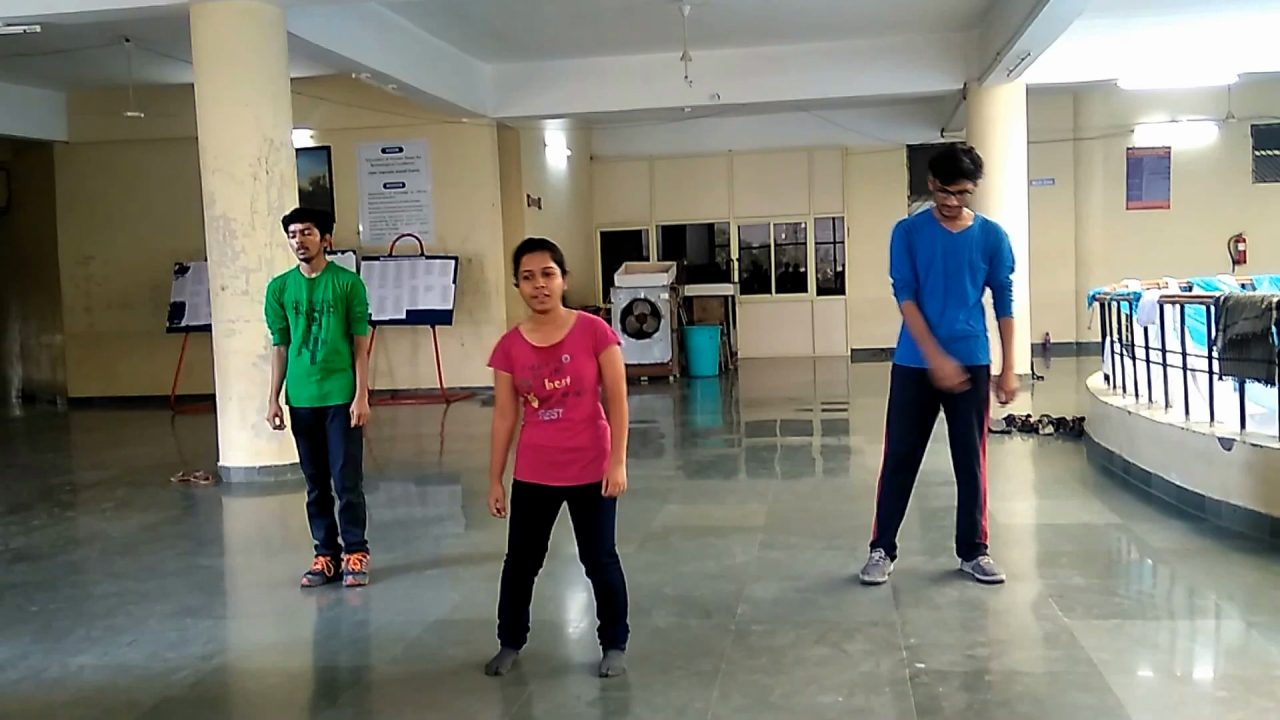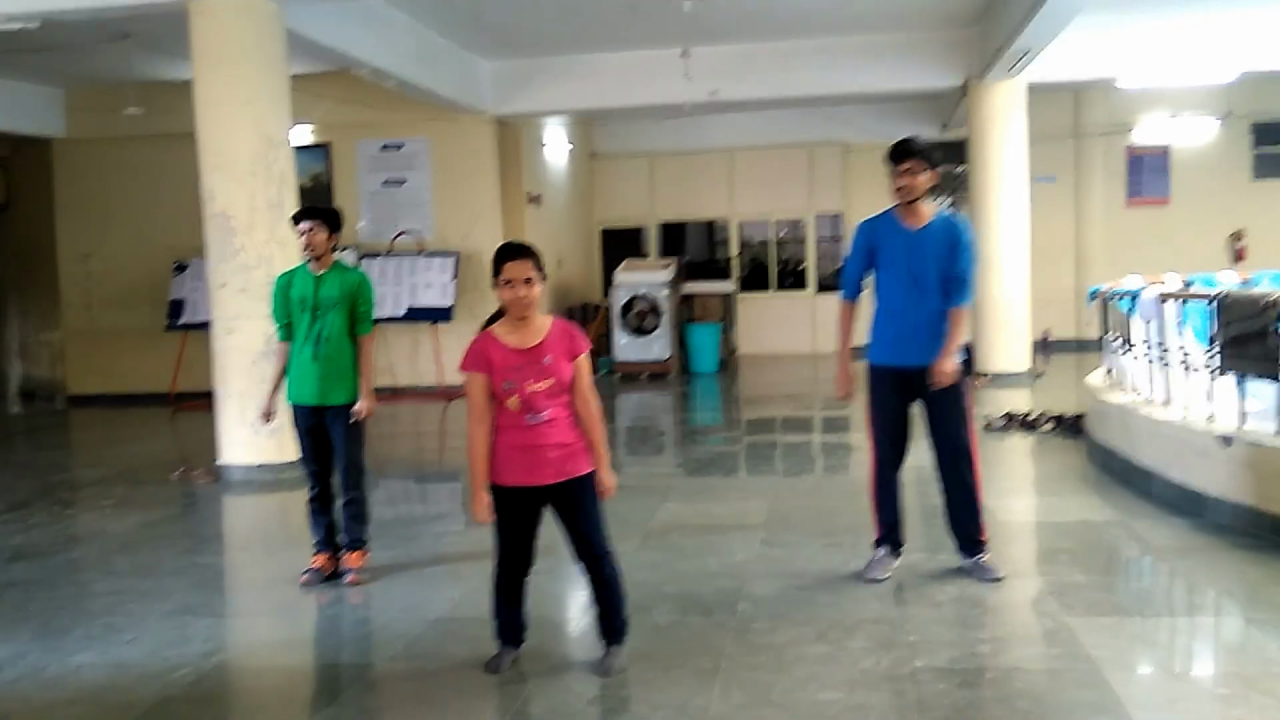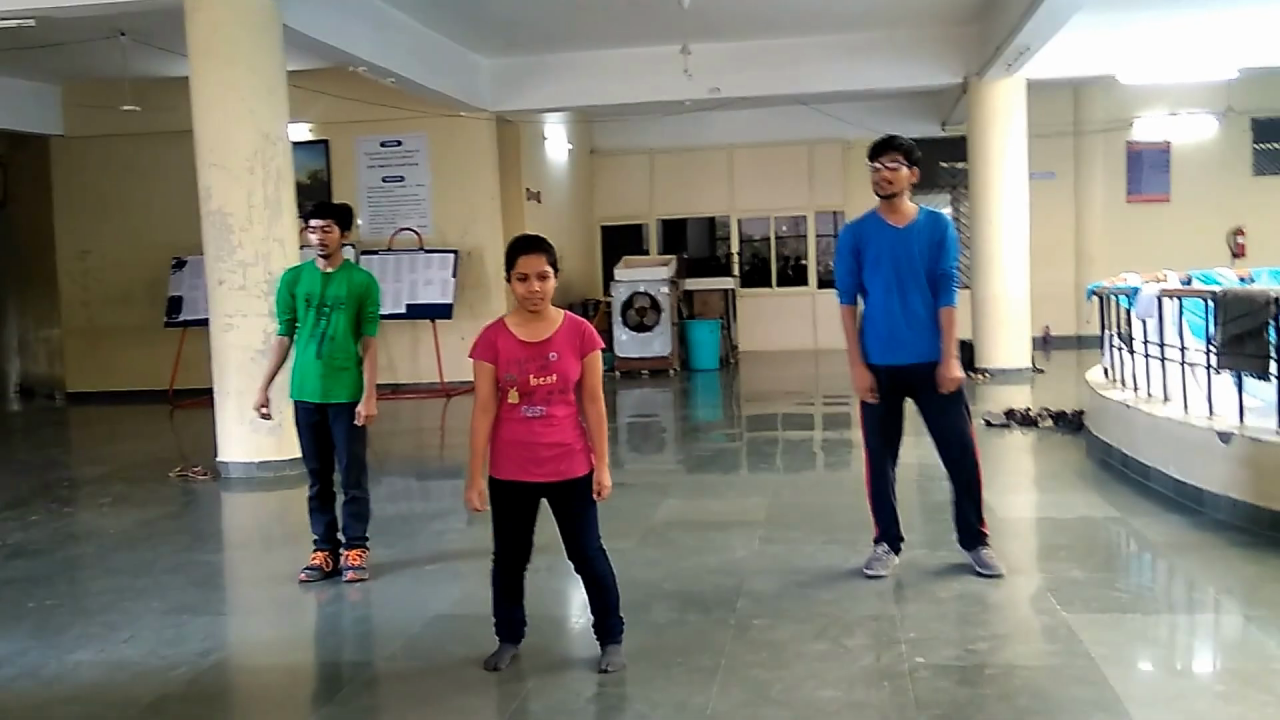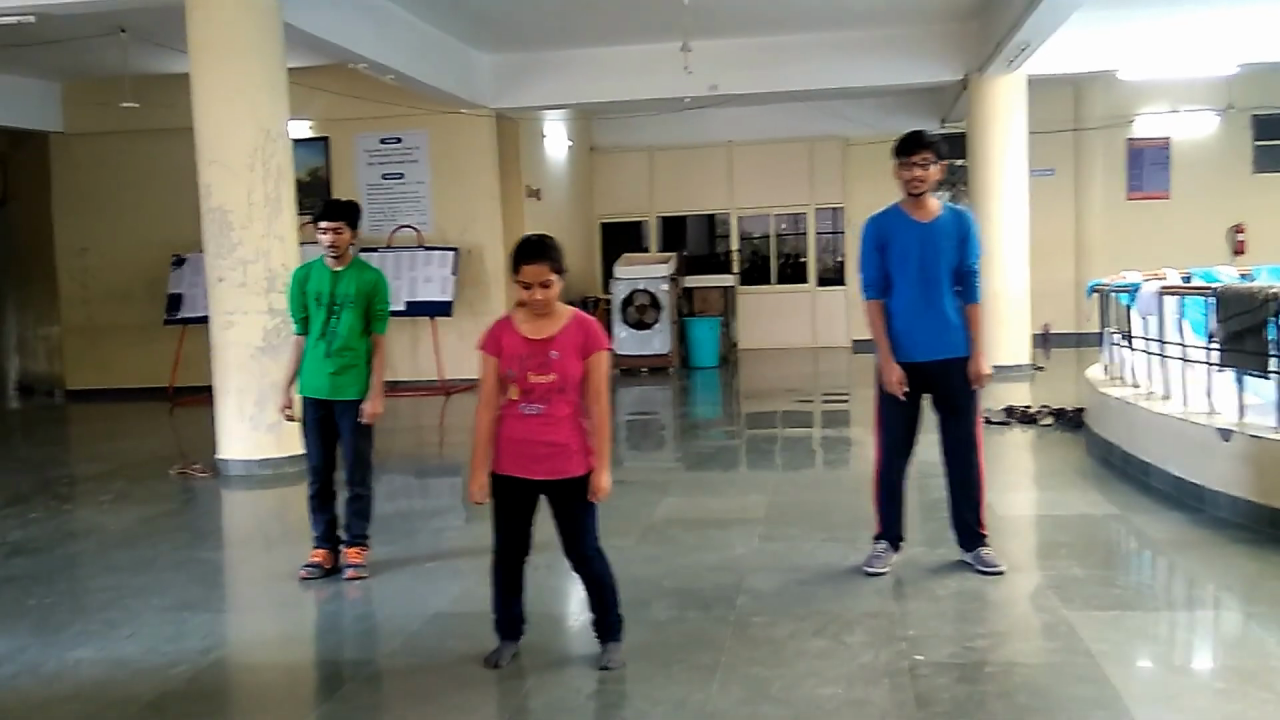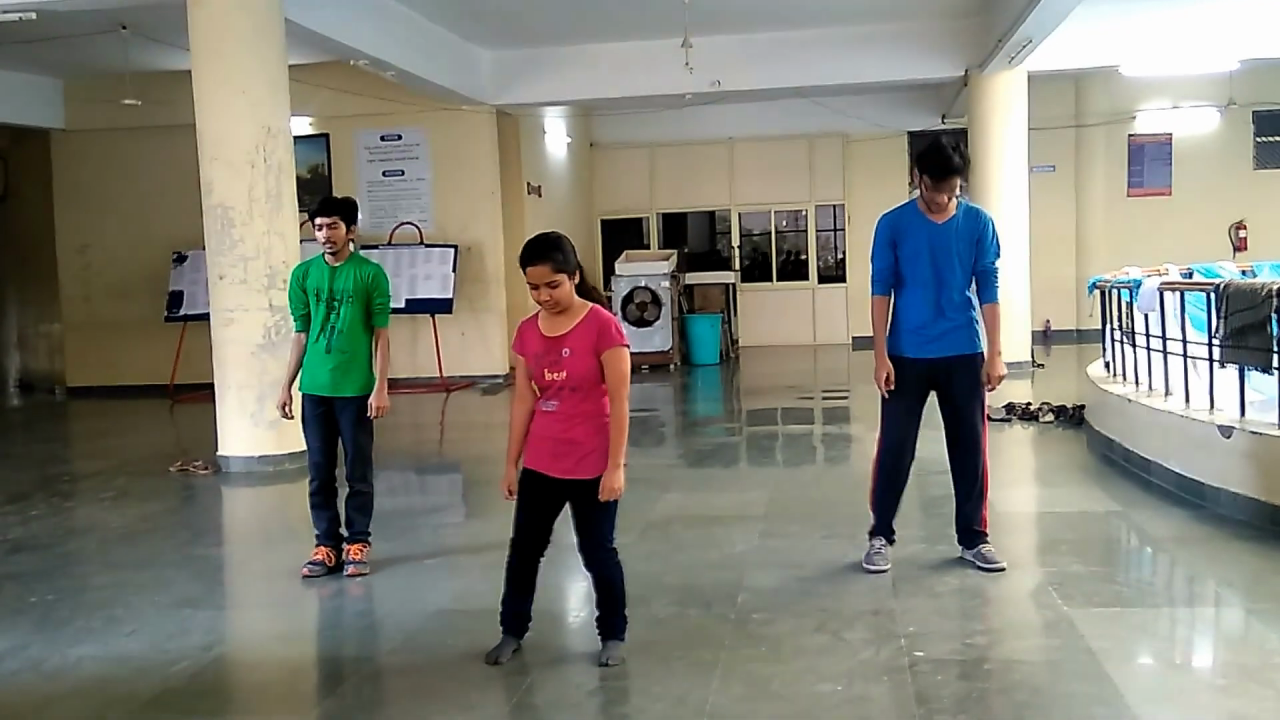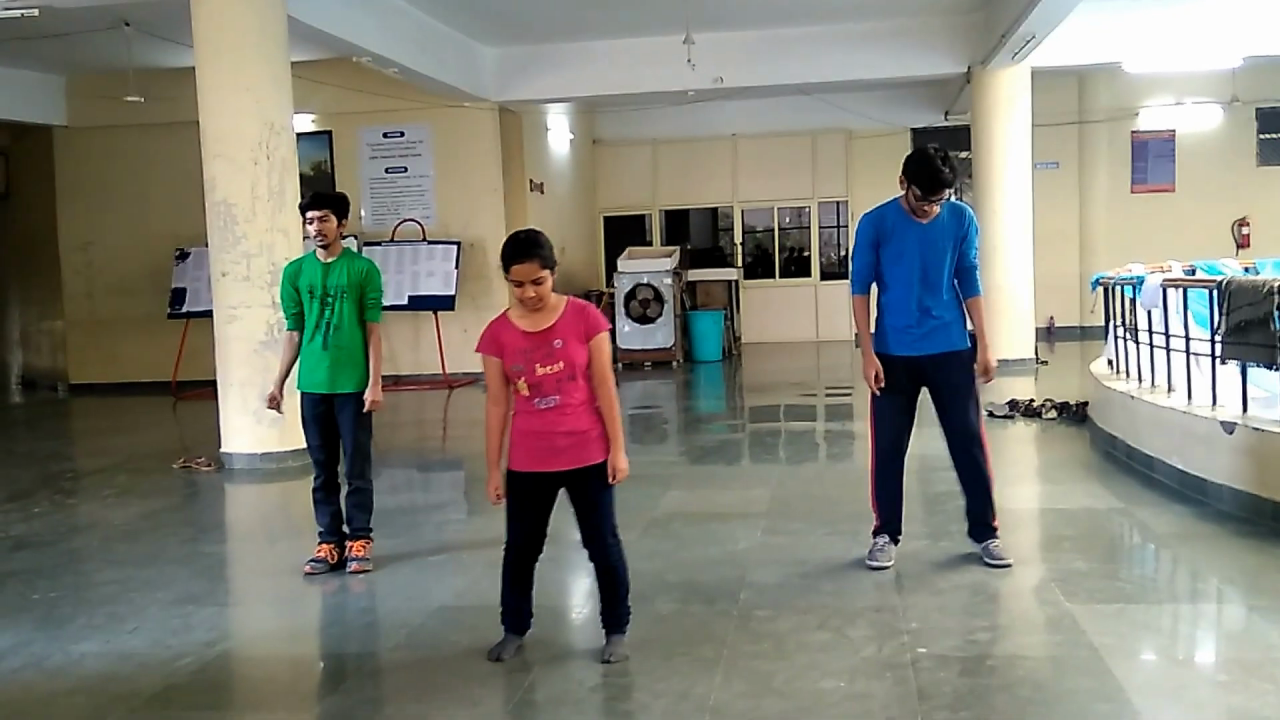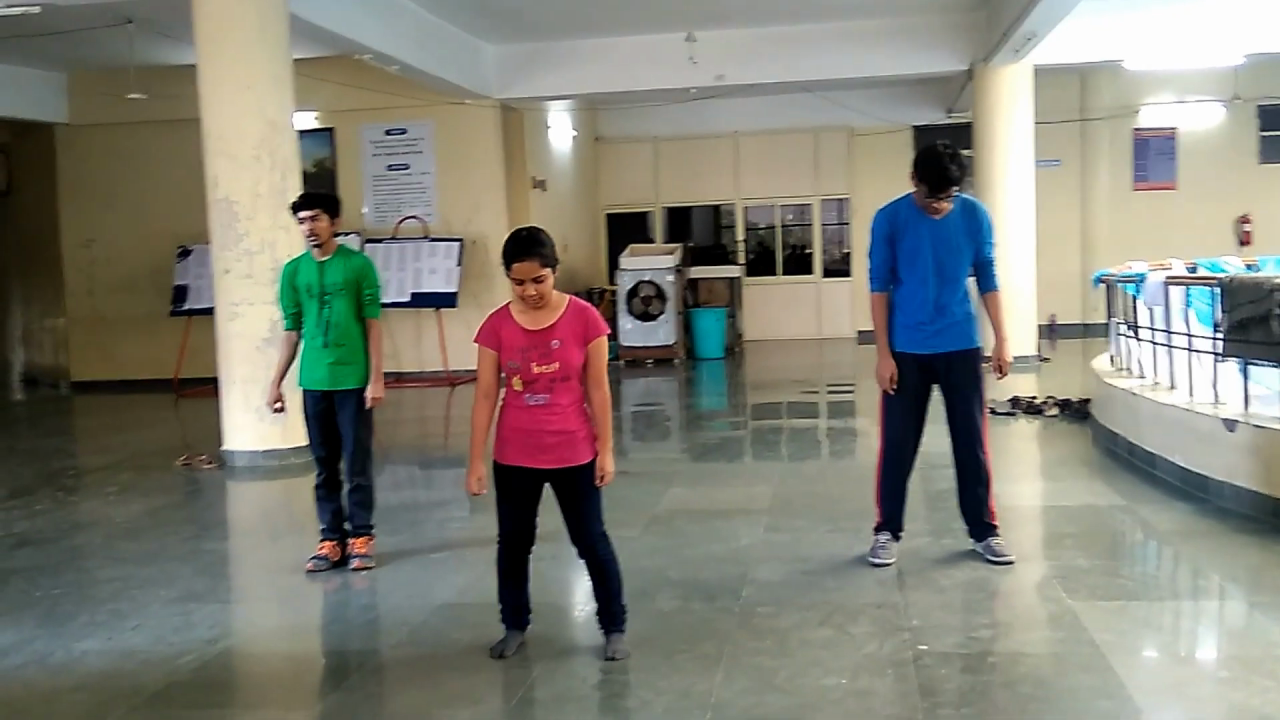
dt=0.4s
person 1, frame 1
left shoulder: (992, 236)
right shoulder: (908, 232)
left elbow: (1003, 303)
right elbow: (905, 298)
left wrist: (1008, 368)
right wrist: (935, 357)
left hip: (972, 363)
right hip: (914, 364)
left knee: (971, 460)
right knee: (899, 458)
left ankle: (973, 550)
right ankle: (883, 547)
person 1, frame 2
left shoulder: (954, 230)
right shoulder: (871, 232)
left elbow: (959, 295)
right elbow: (850, 294)
left wrist: (949, 353)
right wrist: (843, 360)
left hip: (938, 360)
right hip: (887, 363)
left knee: (957, 454)
right knee: (886, 457)
left ankle: (973, 546)
right ankle: (887, 545)
person 1, frame 3
left shoulder: (938, 226)
right shoulder: (855, 234)
left elbow: (947, 294)
right elbow: (847, 300)
left wrist: (950, 357)
right wrist: (857, 364)
left hip: (931, 359)
right hip: (879, 362)
left knee: (960, 449)
right knee: (880, 455)
left ankle: (974, 540)
right ankle: (887, 542)
person 1, frame 4
left shoulder: (961, 223)
right shoulder: (879, 227)
left elbow: (971, 291)
right elbow: (873, 296)
left wrist: (978, 353)
right wrist: (886, 360)
left hip: (953, 356)
right hip: (901, 359)
left knee: (964, 450)
right knee: (892, 453)
left ankle: (973, 541)
right ankle: (887, 540)
person 1, frame 5
left shoulder: (979, 223)
right shoulder: (892, 224)
left elbow: (988, 290)
right elbow: (881, 290)
left wrist: (995, 353)
right wrist: (881, 355)
left hip: (963, 354)
right hip: (906, 354)
left knee: (970, 447)
right knee: (894, 447)
left ankle: (973, 537)
right ankle: (880, 535)
person 1, frame 6
left shoulder: (961, 219)
right shoulder: (875, 223)
left elbow: (969, 283)
right elbow: (860, 288)
left wrist: (983, 346)
right wrist: (868, 352)
left hip: (950, 348)
right hip: (894, 352)
left knee: (969, 439)
right knee: (888, 445)
left ankle: (984, 531)
right ankle: (886, 533)
person 1, frame 7
left shoulder: (975, 215)
right shoulder: (890, 219)
left elbow: (987, 278)
right elbow: (879, 286)
left wrist: (1000, 340)
right wrist: (882, 353)
left hip: (961, 347)
right hip: (906, 349)
left knee: (971, 440)
right knee: (897, 442)
left ankle: (983, 530)
right ankle: (887, 530)
person 2, frame 1
left shoulder: (594, 331)
right shoulder: (509, 346)
left elbow: (616, 400)
right elbow: (504, 416)
left wrist: (617, 462)
right wrist: (495, 480)
left hip: (588, 471)
right hip: (533, 475)
left knee: (600, 559)
right knee: (520, 560)
left ankle: (614, 645)
right ankle: (510, 643)
person 2, frame 2
left shoulder: (567, 335)
right shoulder: (483, 349)
left elbow: (586, 402)
right elbow: (478, 422)
left wrist: (603, 463)
right wrist: (479, 489)
left hip: (572, 469)
right hip: (512, 477)
left knee: (596, 554)
right knee: (512, 562)
left ankle: (614, 640)
right ankle: (509, 641)
person 2, frame 3
left shoulder: (579, 331)
right shoulder: (492, 338)
left elbow: (593, 402)
right elbow: (484, 410)
left wrist: (602, 465)
right wrist: (475, 476)
left hip: (571, 468)
right hip: (510, 472)
left knee: (588, 555)
right knee: (509, 557)
left ankle: (611, 639)
right ankle: (509, 639)
person 2, frame 4
left shoulder: (586, 330)
right shoulder: (500, 333)
left elbow: (598, 403)
right elbow: (488, 404)
left wrist: (602, 466)
right wrist: (478, 468)
left hip: (570, 467)
right hip: (511, 468)
left knee: (584, 553)
right knee: (508, 552)
left ankle: (611, 637)
right ankle: (508, 636)
person 2, frame 5
left shoulder: (603, 325)
right shoulder: (526, 331)
left elbow: (619, 401)
right elbow: (523, 400)
left wrist: (615, 466)
right wrist: (511, 462)
left hip: (590, 466)
right hip: (540, 465)
left knee: (597, 552)
right knee: (524, 548)
left ankle: (613, 635)
right ankle: (512, 632)
person 2, frame 6
left shoulder: (584, 317)
right shoulder: (497, 332)
left elbow: (605, 385)
right elbow: (497, 404)
left wrist: (618, 448)
right wrist: (494, 468)
left hip: (587, 455)
right hip: (528, 462)
left knee: (602, 544)
right knee: (521, 547)
left ankle: (616, 630)
right ankle: (514, 629)
person 2, frame 7
left shoulder: (583, 318)
right shoulder: (496, 326)
left elbow: (598, 389)
right elbow: (485, 396)
left wrist: (605, 451)
right wrist: (476, 461)
left hip: (574, 454)
right hip: (515, 457)
left knee: (592, 541)
right knee: (513, 543)
left ankle: (614, 628)
right ankle: (515, 626)
person 3, frame 1
left shoulder: (348, 282)
right shoulder: (279, 288)
left elbow: (361, 345)
right elbow: (280, 348)
left wrist: (362, 395)
right wrist: (273, 399)
left hip: (341, 396)
right hip: (302, 399)
left knee: (347, 481)
right knee: (315, 484)
left ankle: (355, 552)
right ankle: (326, 554)
person 3, frame 2
left shoulder: (354, 281)
right shoulder: (287, 283)
left elbow: (364, 342)
right elbow: (285, 342)
left wrist: (366, 393)
right wrist: (272, 394)
left hip: (343, 395)
right hip: (304, 395)
left knee: (350, 477)
right knee: (317, 479)
left ankle: (355, 550)
right ankle: (324, 551)
person 3, frame 3
left shoulder: (362, 282)
right shoulder: (293, 279)
left elbow: (369, 344)
right elbow: (284, 338)
left wrist: (370, 395)
right wrist: (265, 386)
left hip: (346, 394)
right hip: (306, 393)
left knee: (353, 477)
right knee: (318, 478)
left ankle: (355, 549)
right ankle: (324, 549)
person 3, frame 4
left shoulder: (371, 279)
right shoulder: (304, 277)
left elbow: (378, 342)
right elbow: (300, 337)
left wrist: (376, 394)
right wrist: (287, 388)
left hip: (354, 391)
right hip: (314, 391)
left knee: (357, 475)
right knee: (319, 475)
left ankle: (356, 547)
right ankle: (324, 547)
person 3, frame 5
left shoulder: (370, 274)
right shoulder: (303, 274)
left elbow: (381, 335)
right elbow: (301, 335)
left wrist: (381, 387)
right wrist: (286, 386)
left hip: (355, 388)
right hip: (315, 388)
left knee: (358, 472)
right knee: (319, 472)
left ankle: (357, 543)
right ankle: (327, 544)
person 3, frame 6
left shoulder: (363, 269)
right shoulder: (295, 272)
left elbow: (373, 330)
right elbow: (294, 332)
left wrist: (375, 382)
right wrist: (279, 382)
left hip: (352, 384)
right hip: (313, 385)
left knee: (357, 468)
right knee: (323, 469)
left ankle: (359, 540)
right ankle: (330, 542)
person 3, frame 7
left shoulder: (358, 265)
right shoulder: (293, 272)
left elbow: (372, 325)
right elbow: (292, 331)
left wrist: (377, 377)
right wrist: (277, 382)
left hip: (353, 380)
right hip: (314, 382)
left knee: (357, 464)
right knee: (325, 466)
left ankle: (361, 537)
right ankle: (332, 539)
